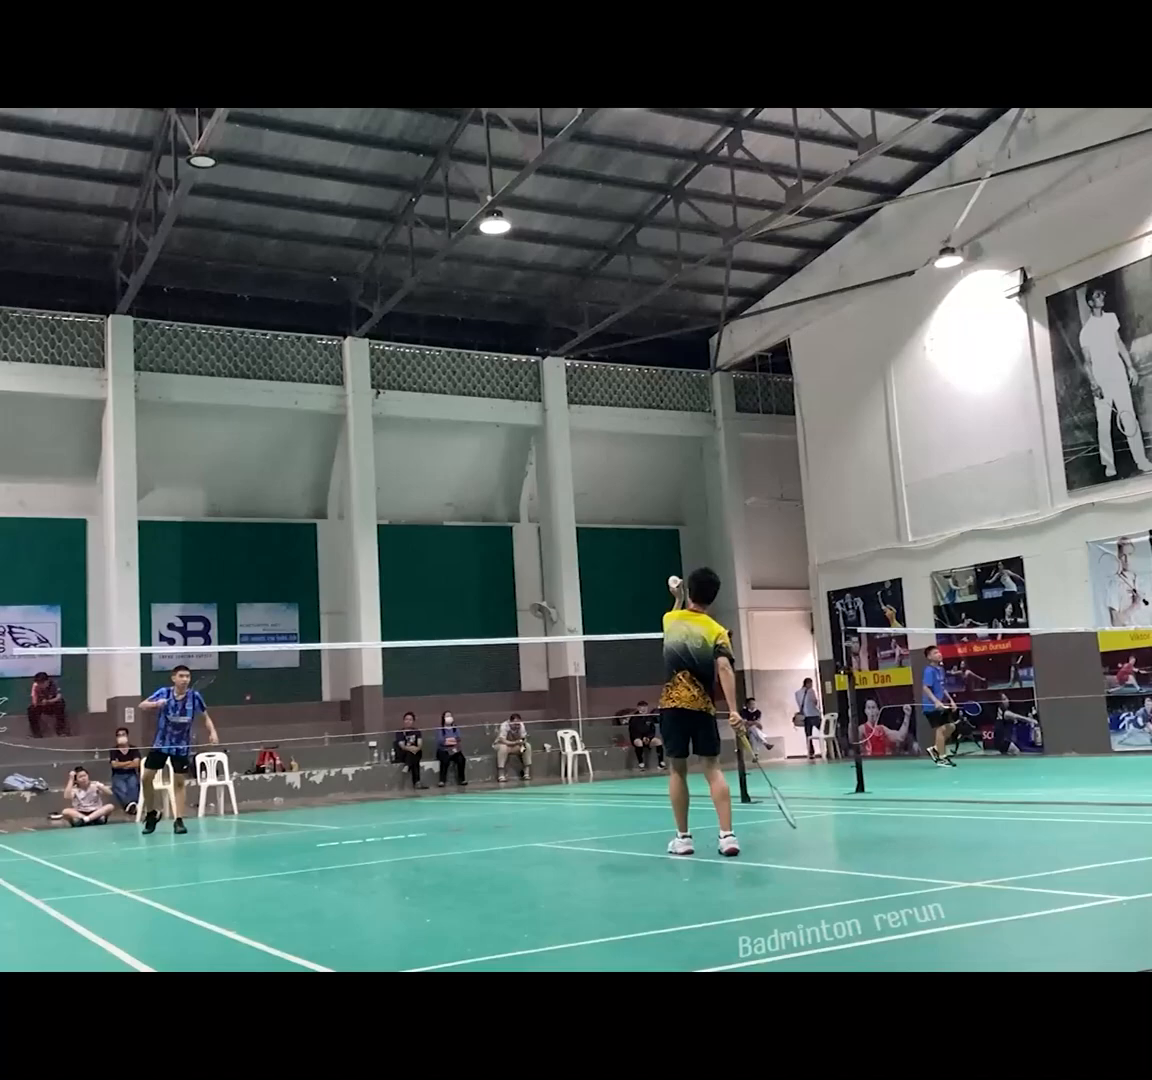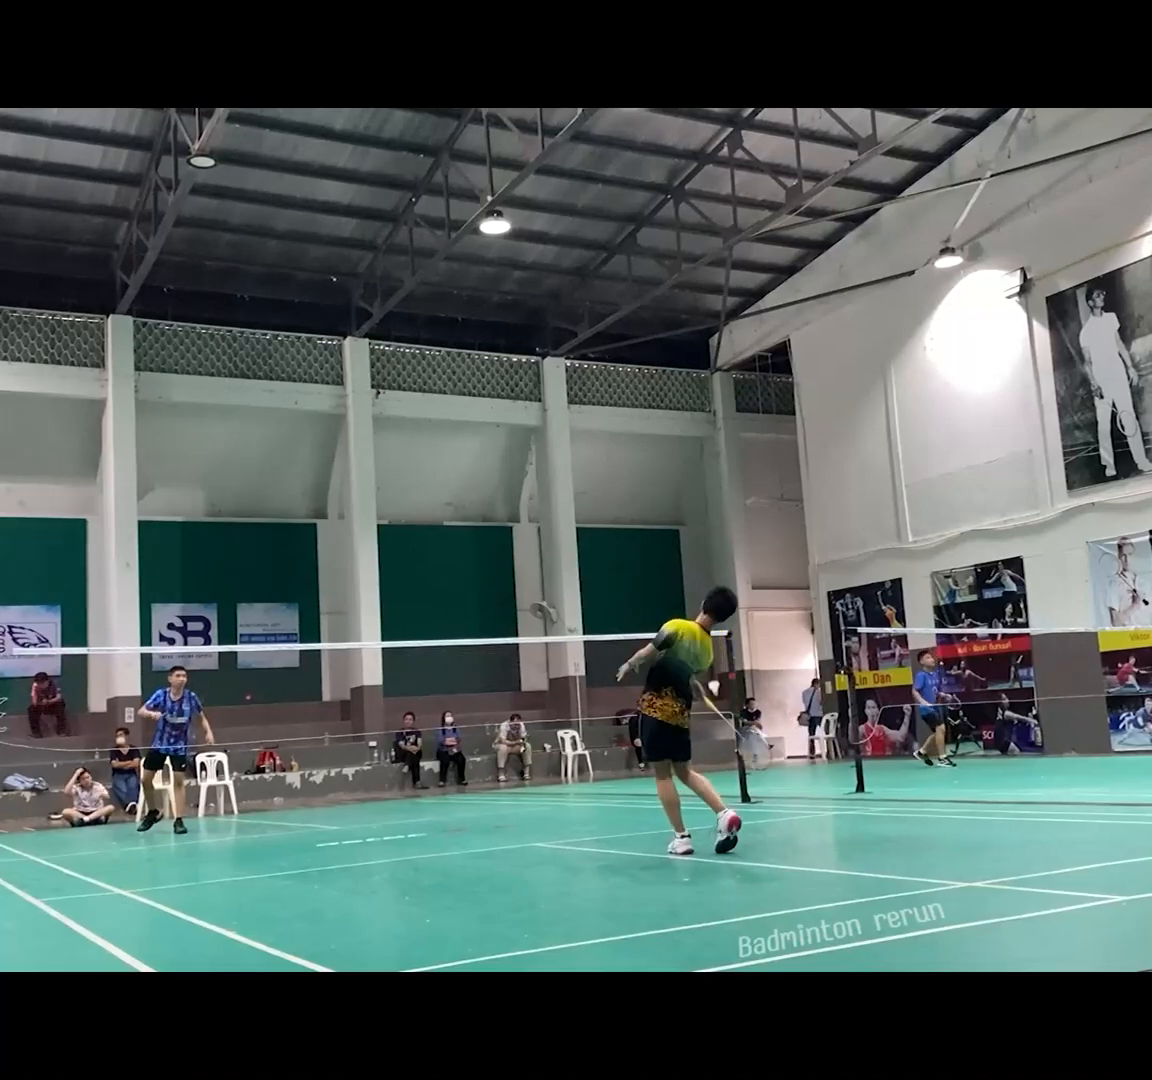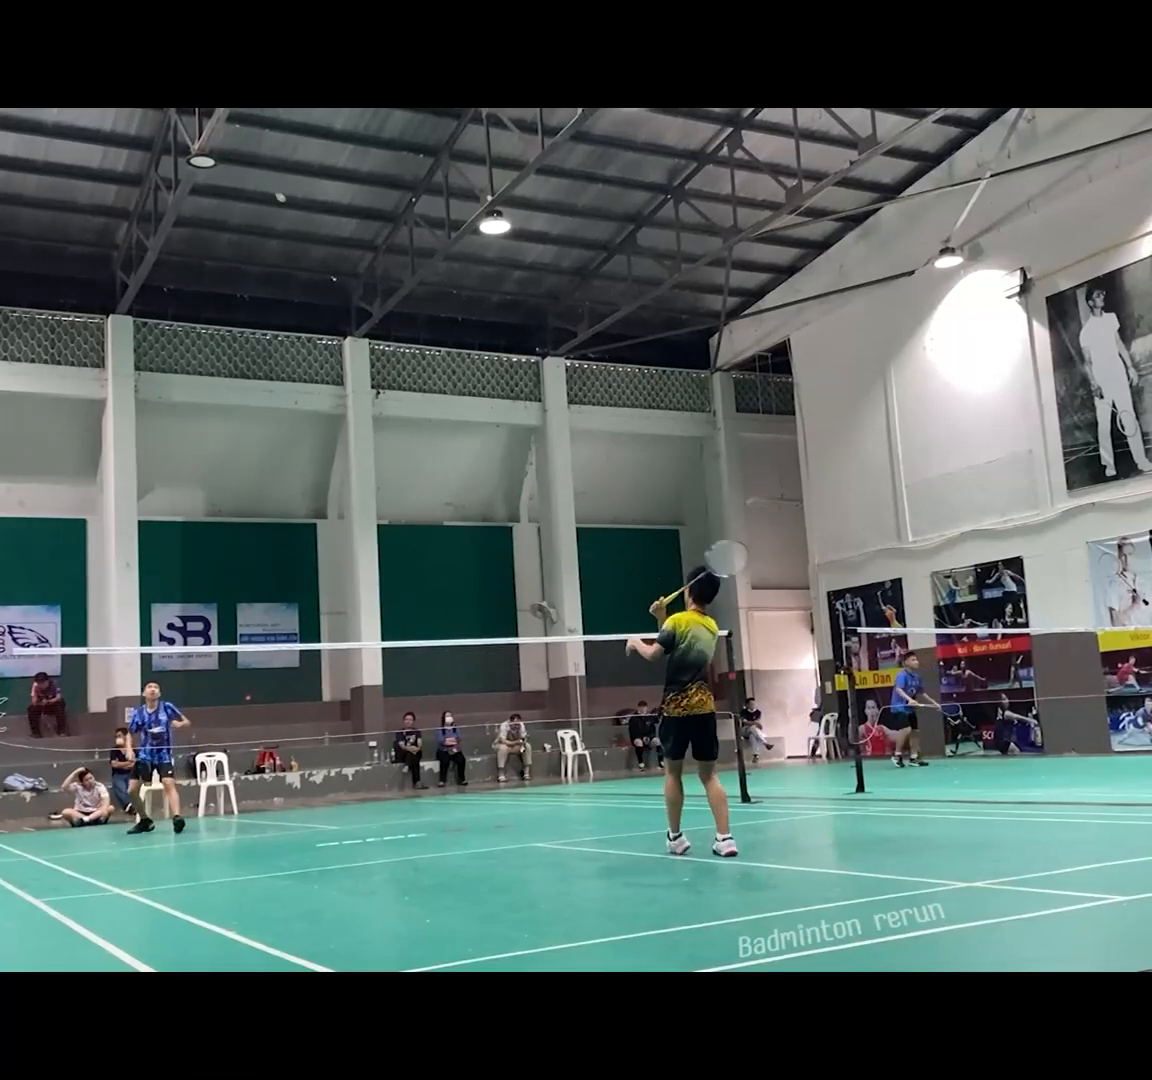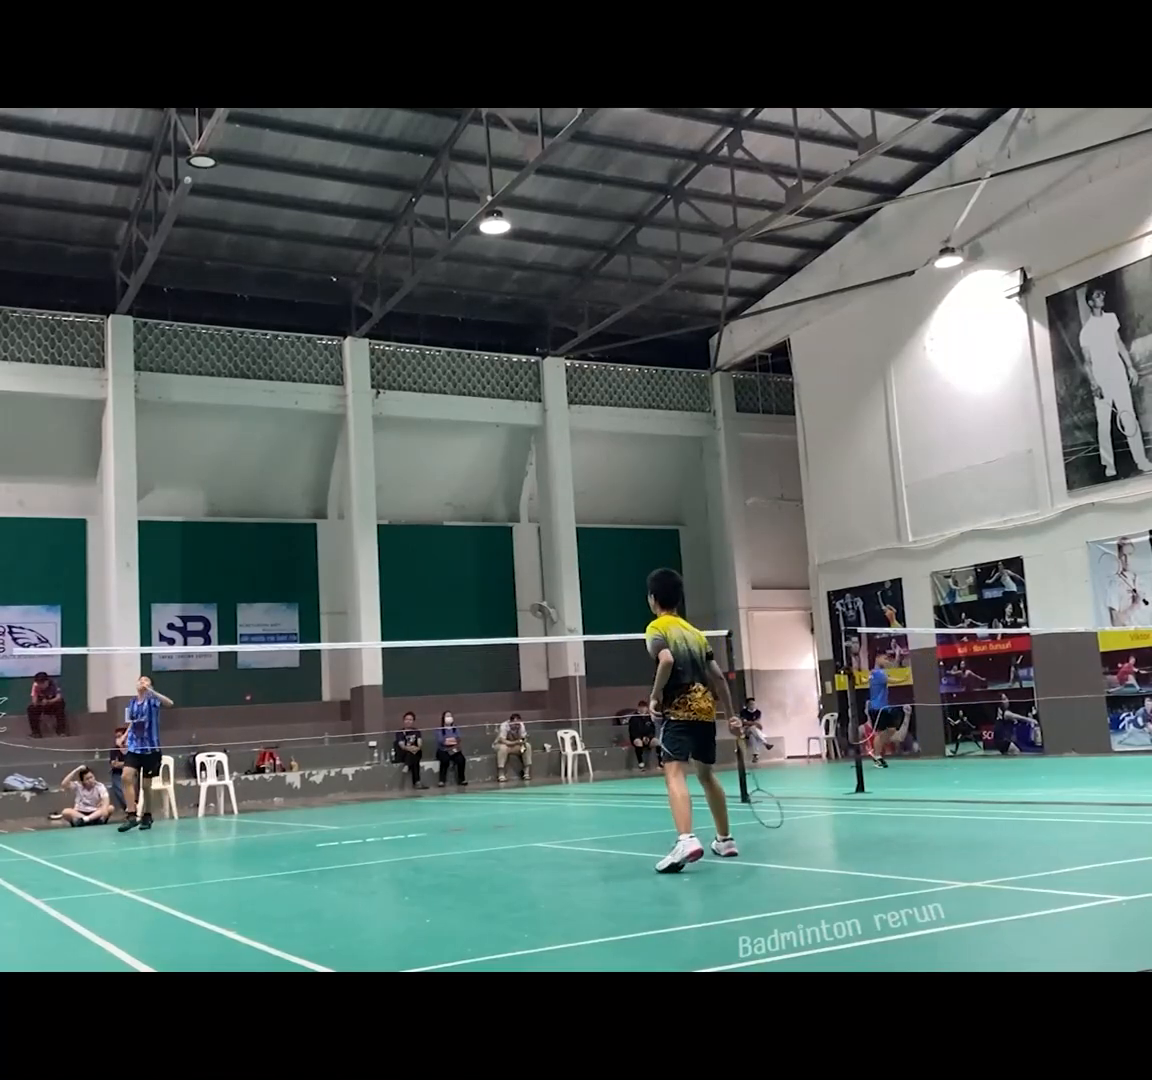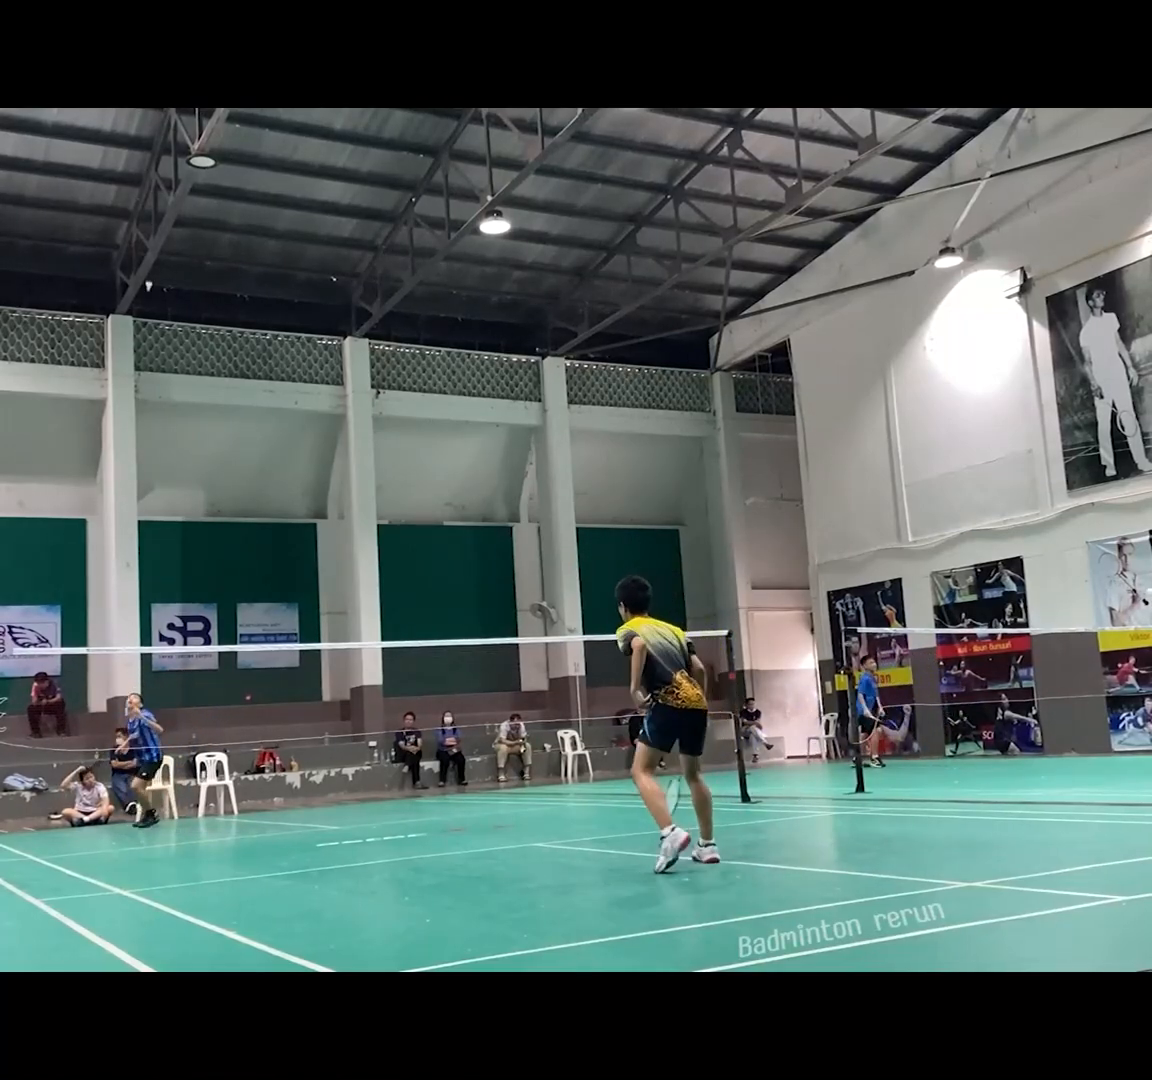
dt=0.4s
person 1, frame 1
left shoulder: (670, 618)
right shoulder: (717, 631)
right elbow: (724, 668)
left wrist: (678, 598)
right wrist: (733, 710)
left hip: (674, 703)
right hip: (703, 706)
left knee: (678, 770)
right knee: (712, 769)
left ankle: (683, 838)
right ankle: (726, 835)
person 1, frame 2
left shoulder: (678, 626)
right shoulder: (709, 649)
left elbow: (648, 653)
left wrist: (628, 666)
left hip: (655, 708)
right hip: (681, 713)
left knee: (663, 775)
right knee: (685, 772)
left ankle: (682, 837)
right ankle: (725, 814)
person 1, frame 3
left shoulder: (676, 621)
right shoulder: (712, 628)
left elbow: (652, 653)
left wrist: (636, 643)
right wrist: (662, 616)
left hip: (678, 706)
right hip: (705, 707)
left knee: (673, 770)
right knee: (708, 774)
left ankle: (676, 837)
right ankle: (725, 838)
person 1, frame 4
left shoulder: (657, 628)
right shoulder: (694, 632)
left elbow: (665, 660)
right elbow: (718, 676)
left wrist: (654, 695)
right wrist: (731, 715)
left hip: (678, 711)
right hip: (705, 710)
left knee: (674, 776)
right knee: (706, 775)
left ankle: (687, 843)
right ankle: (725, 840)
person 1, frame 5
left shoulder: (626, 630)
right shoulder: (672, 629)
left elbow: (640, 647)
right elbow: (699, 668)
left wrist: (636, 688)
left hip: (669, 701)
right hip: (698, 701)
left knee: (642, 771)
right knee: (692, 773)
left ankle: (671, 833)
right ankle: (707, 845)
